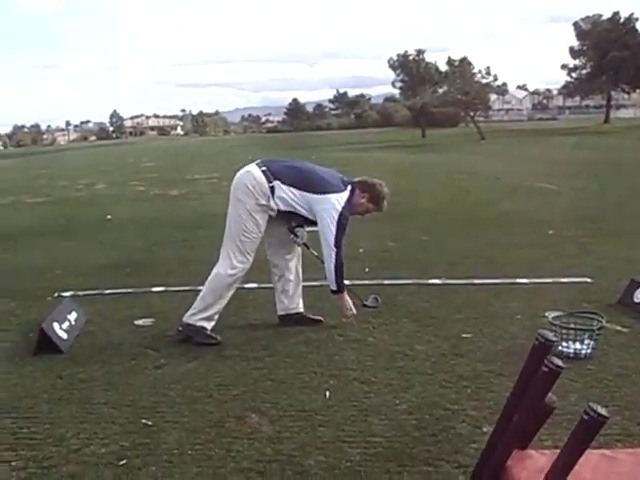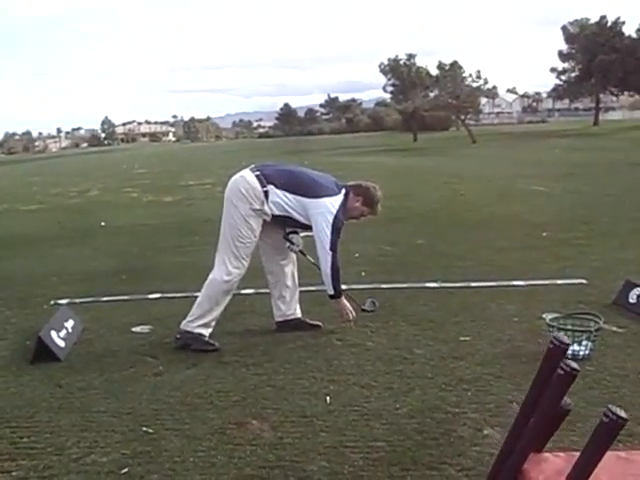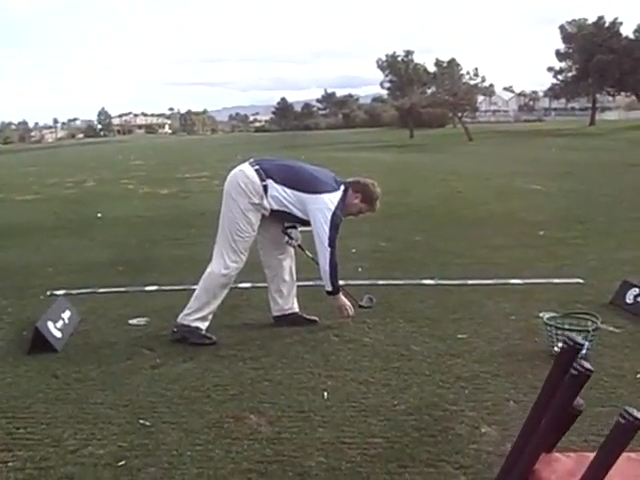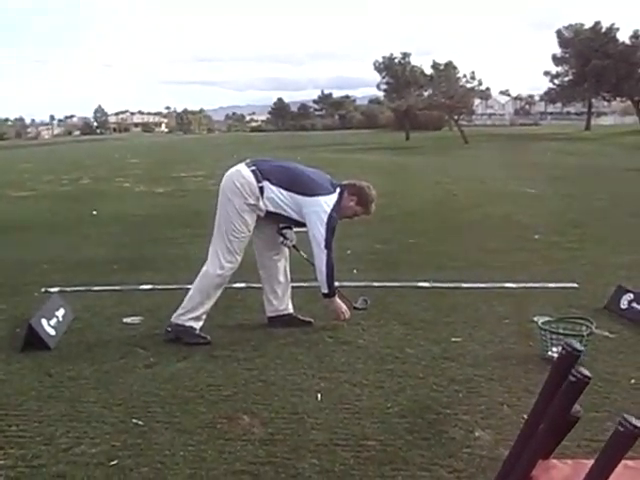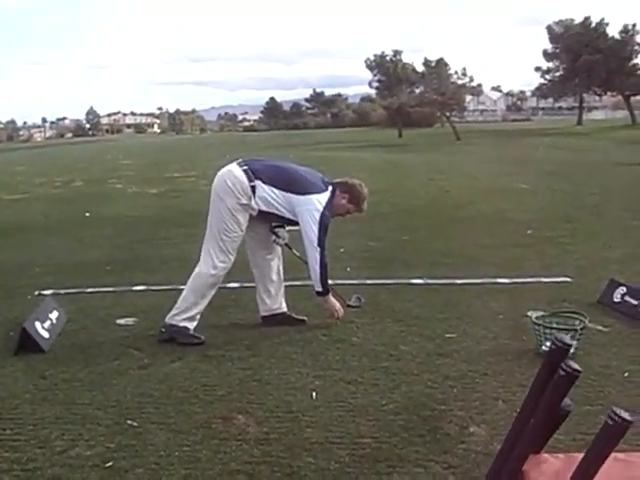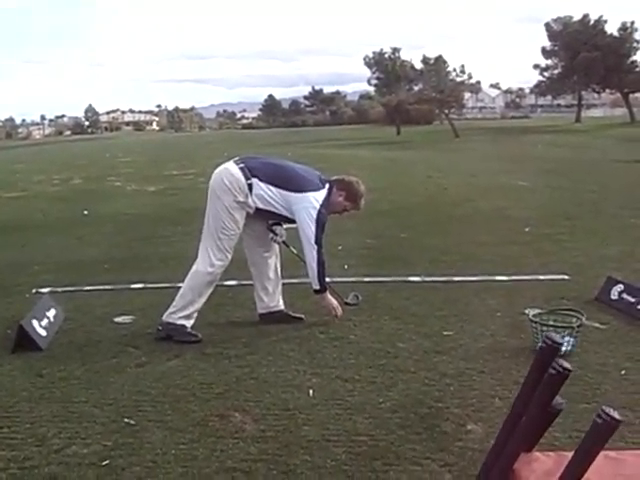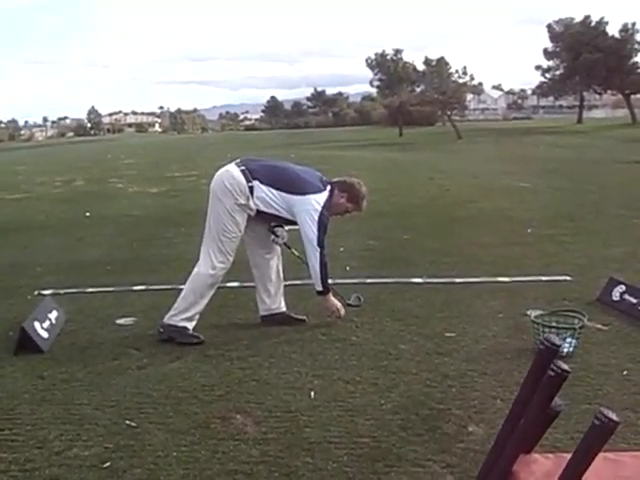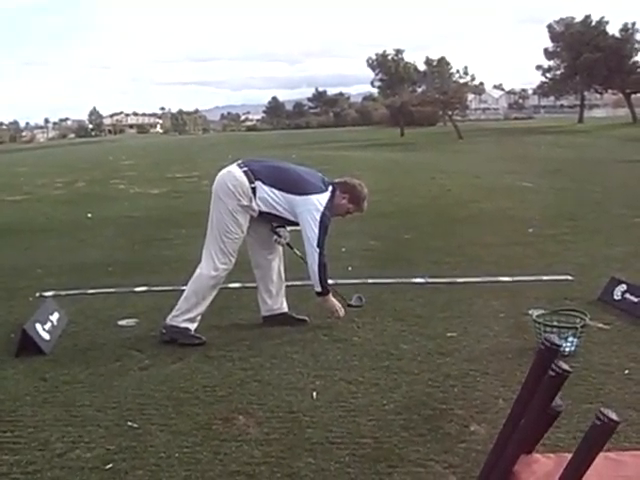
dt=0.3s
person 1, frame 1
left shoulder: (341, 186)
right shoulder: (336, 203)
right elbow: (333, 251)
left wrist: (298, 226)
right wrist: (340, 294)
left hip: (260, 181)
right hip: (255, 187)
left knee: (286, 249)
right knee: (236, 262)
left ankle: (290, 311)
right ankle: (195, 323)
person 1, frame 2
left shoulder: (335, 190)
right shoulder: (330, 207)
right elbow: (328, 254)
left wrist: (292, 231)
right wrist: (338, 298)
left hip: (255, 187)
right hip: (249, 192)
left knee: (282, 255)
right knee: (231, 268)
left ankle: (287, 316)
right ankle: (192, 331)
person 1, frame 3
left shoulder: (334, 186)
right shoulder: (329, 203)
right elbow: (326, 250)
left wrist: (291, 226)
right wrist: (335, 294)
left hip: (254, 181)
right hip: (248, 186)
left knee: (279, 250)
right knee: (229, 261)
left ankle: (285, 311)
right ankle: (188, 324)
person 1, frame 4
left shoulder: (330, 188)
right shoulder: (325, 205)
right elbow: (323, 253)
left wrist: (286, 227)
right wrist: (331, 297)
left hip: (249, 180)
right hip: (244, 186)
left knee: (275, 250)
right knee: (225, 261)
left ankle: (279, 311)
right ankle: (183, 323)
person 1, frame 5
left shoulder: (321, 186)
right shoulder: (317, 203)
right elbow: (316, 251)
left wrist: (278, 224)
right wrist: (325, 296)
left hip: (240, 180)
right hip: (236, 186)
left knee: (266, 249)
right knee: (218, 261)
left ankle: (273, 310)
right ankle: (177, 323)
person 1, frame 6
left shoulder: (319, 184)
right shoulder: (314, 201)
right elbow: (313, 249)
left wrist: (276, 223)
right wrist: (323, 293)
left hip: (238, 178)
right hip: (233, 184)
left knee: (265, 246)
right knee: (215, 259)
left ankle: (271, 308)
right ankle: (174, 322)
person 1, frame 7
left shoulder: (320, 185)
right shoulder: (315, 203)
right elbow: (316, 250)
left wrist: (277, 224)
right wrist: (326, 295)
left hip: (239, 180)
right hip: (235, 187)
left knee: (266, 249)
right knee: (216, 261)
left ankle: (272, 310)
right ankle: (175, 324)
person 1, frame 8
left shoulder: (322, 186)
right shoulder: (318, 205)
right elbow: (315, 252)
left wrist: (279, 226)
right wrist: (325, 295)
left hip: (240, 181)
right hip: (236, 187)
left knee: (268, 249)
right knee: (219, 262)
left ankle: (274, 310)
right ankle: (177, 325)
